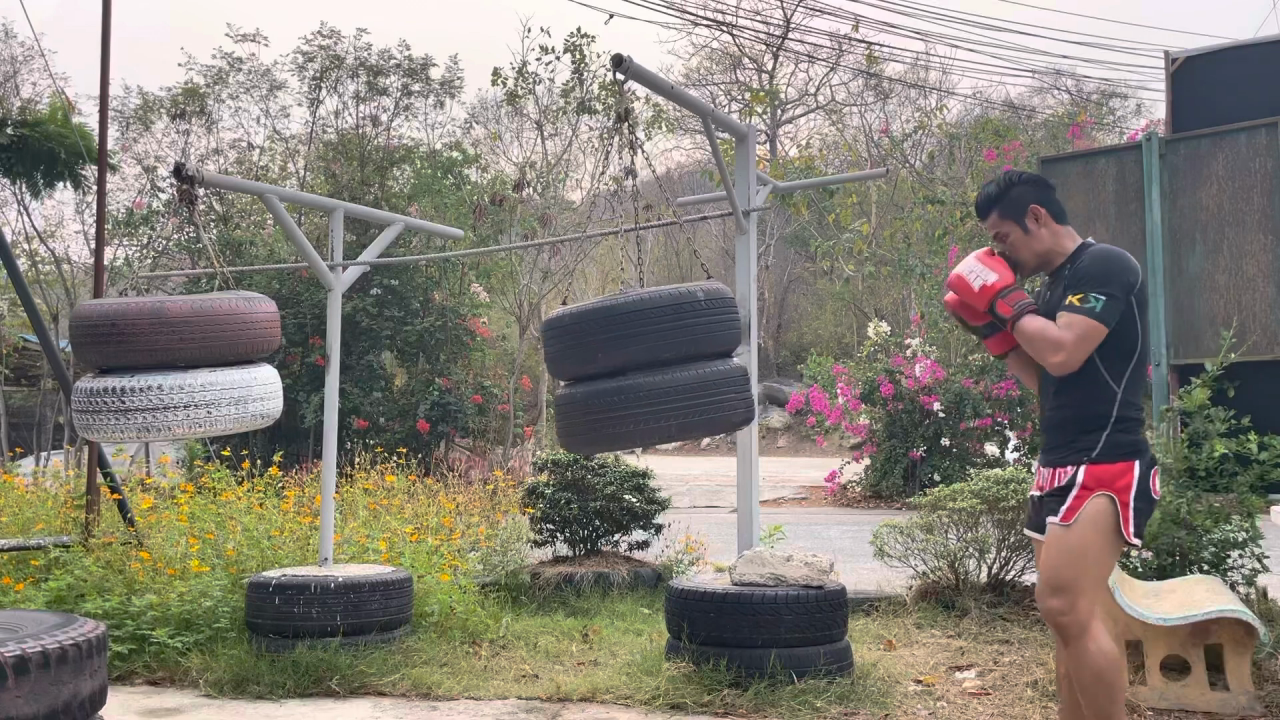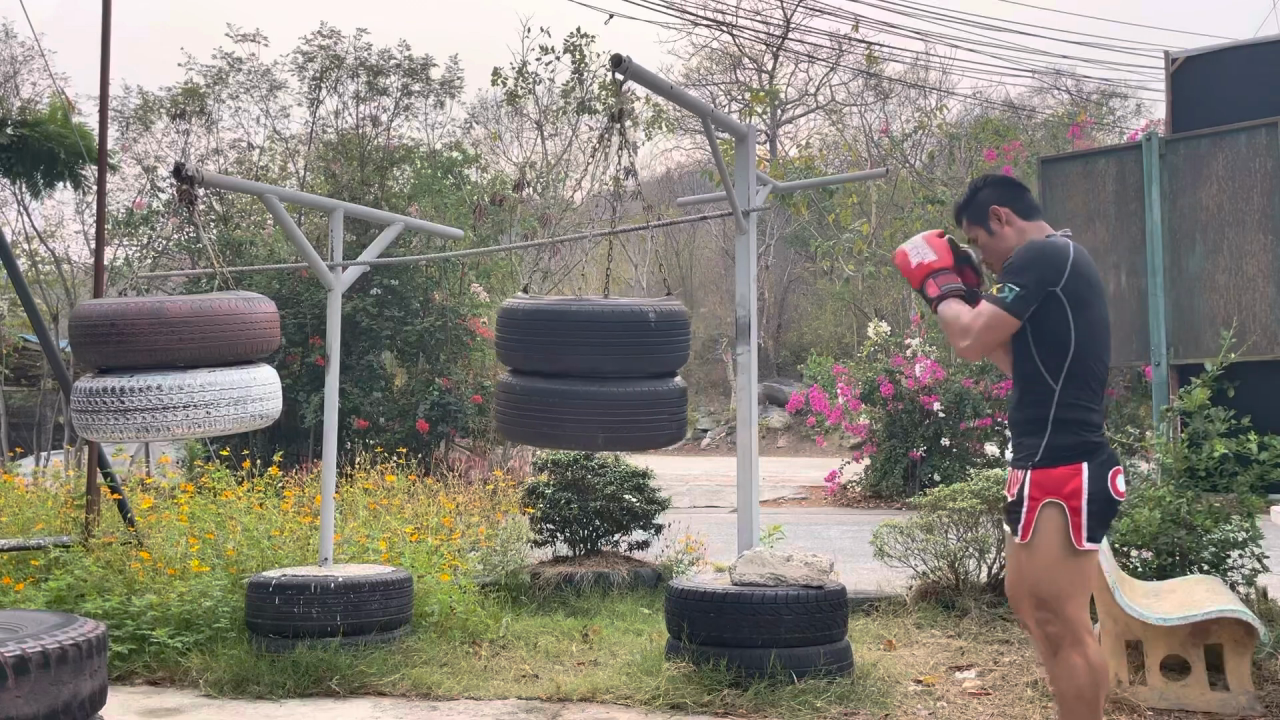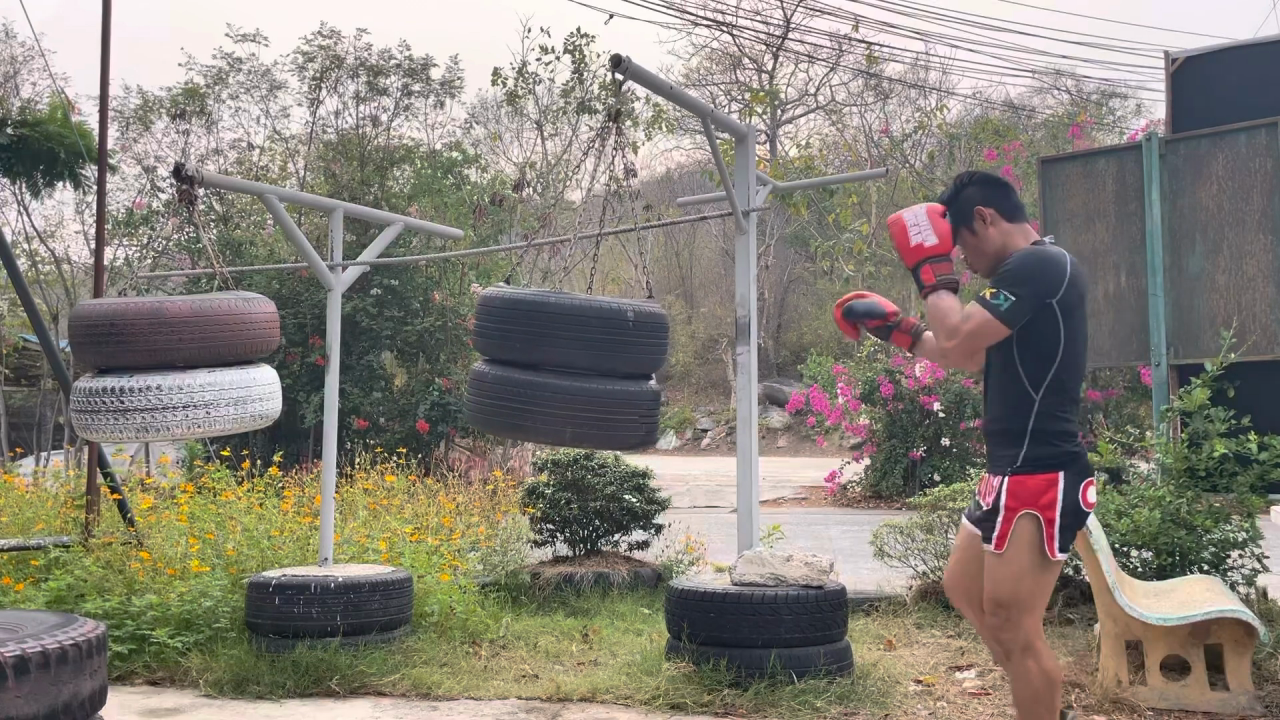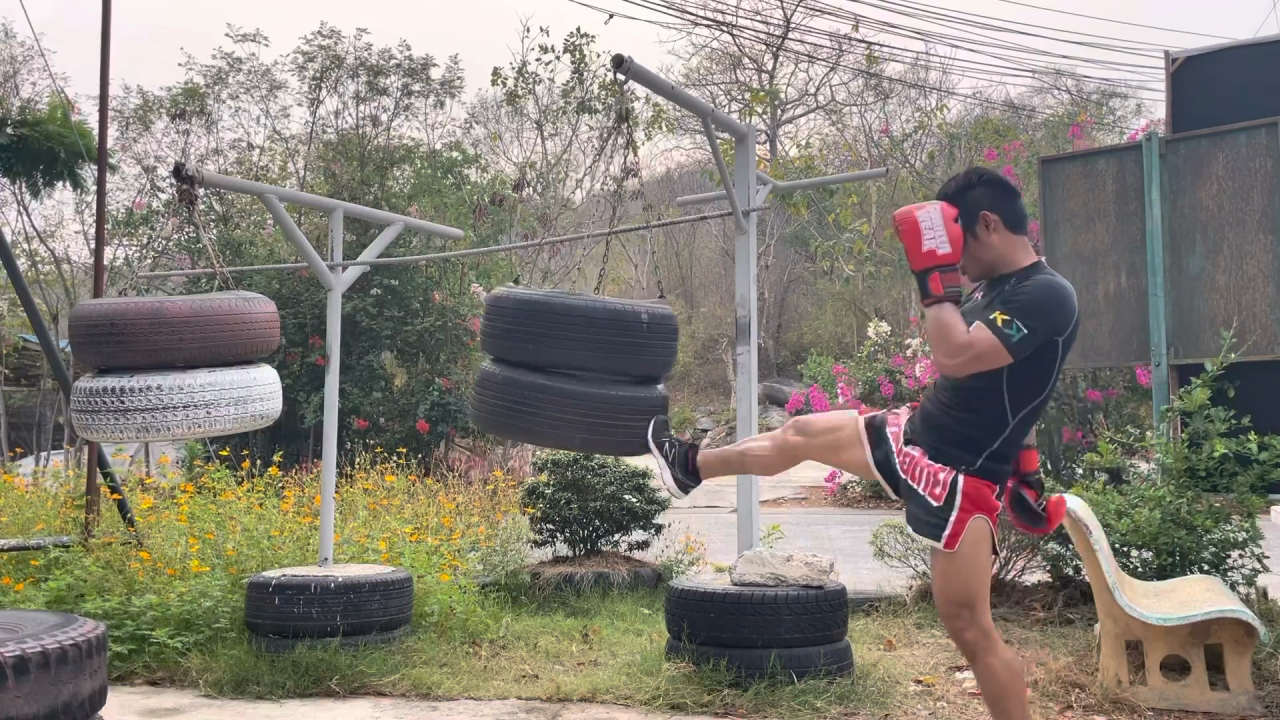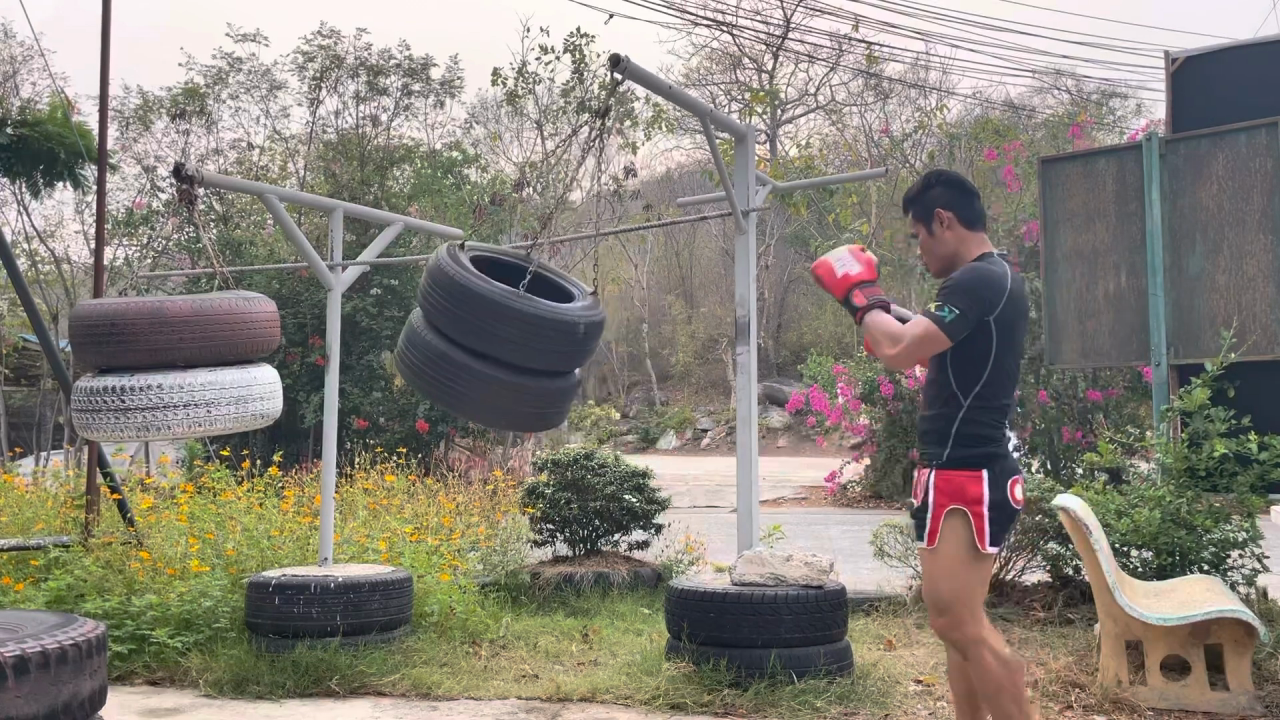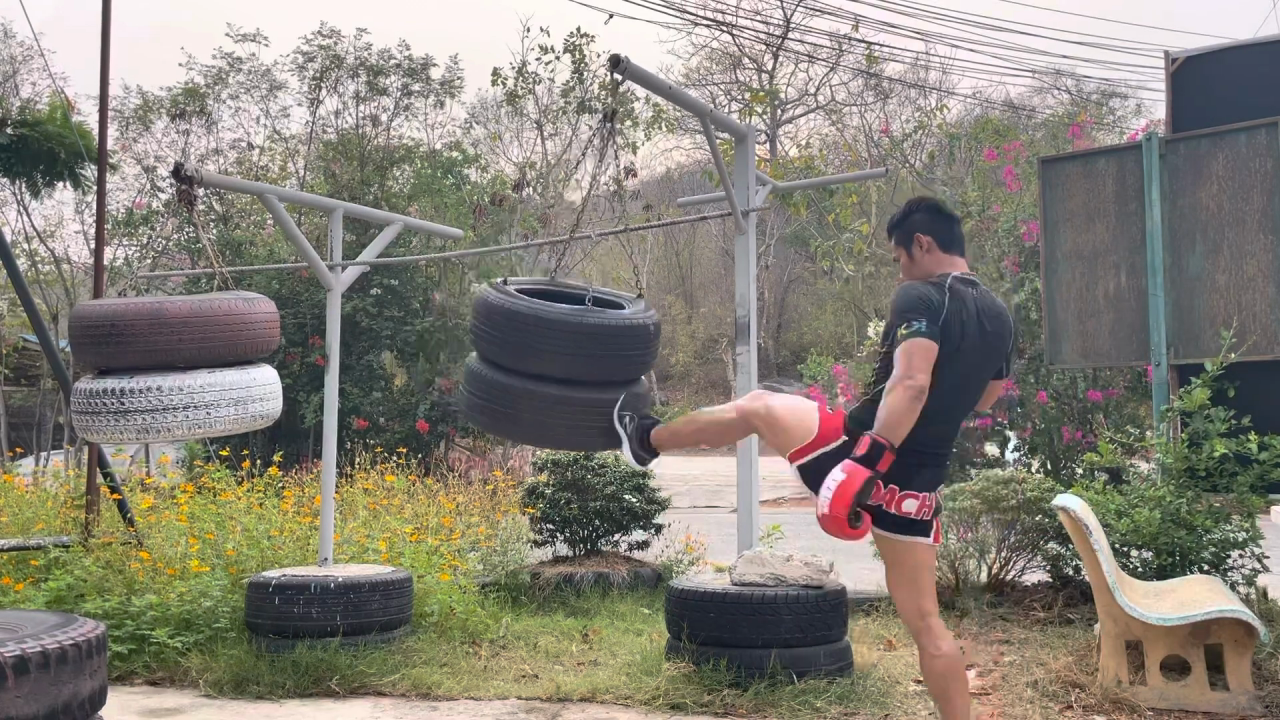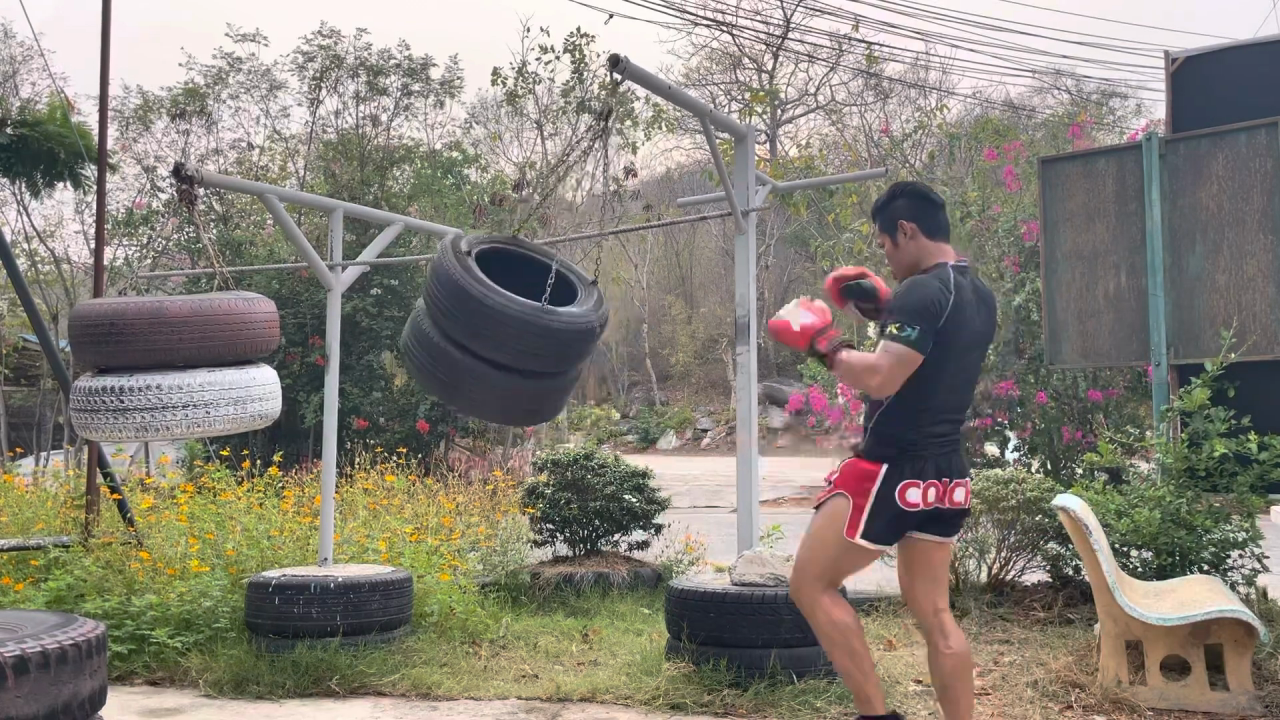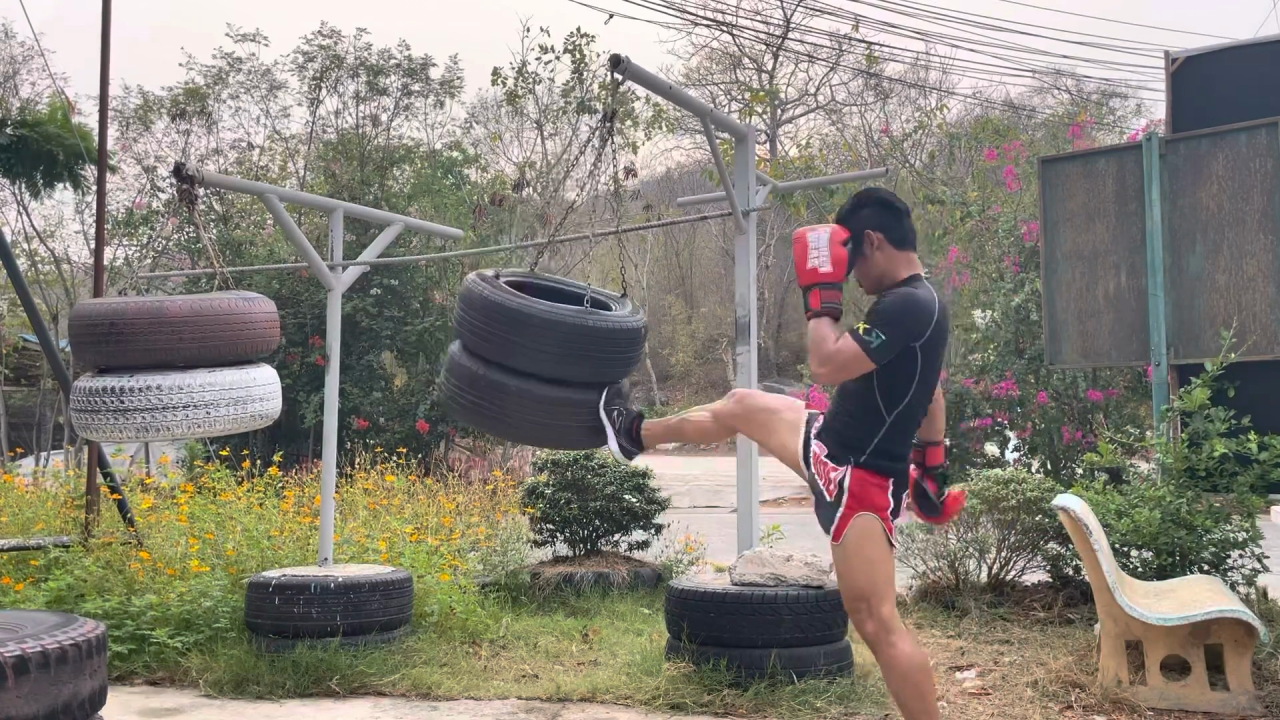
dt=0.4s
person 1, frame 1
left shoulder: (1105, 265)
right shoulder: (1055, 282)
left elbow: (1064, 354)
left wrist: (1003, 301)
right wrist: (994, 327)
left hip: (1105, 469)
right hip: (1060, 469)
left knee: (1071, 613)
right knee: (1065, 615)
person 1, frame 2
left shoulder: (1042, 257)
right shoulder: (1054, 263)
left elbow: (974, 337)
right elbow: (1013, 352)
left wrist: (934, 278)
right wrist: (970, 292)
left hip: (1061, 470)
right hip: (1057, 467)
left knee: (1060, 622)
right knee: (1046, 614)
person 1, frame 3
left shoulder: (1038, 266)
right shoulder: (1030, 270)
left elbow: (956, 344)
right elbow: (968, 355)
left wrist: (929, 267)
right wrist: (894, 323)
left hip: (1037, 478)
right hip: (1013, 470)
left knee: (1011, 629)
right knee: (963, 588)
person 1, frame 4
left shoulder: (1047, 296)
right shoulder: (993, 287)
left elbow: (955, 358)
left wrist: (934, 276)
right wrist: (1028, 476)
left hip: (964, 481)
right hip: (911, 439)
left knee: (970, 628)
right knee: (803, 433)
right ankle: (692, 466)
person 1, frame 5
left shoulder: (976, 281)
right shoulder: (997, 282)
left elbow: (898, 351)
left wrist: (862, 296)
right wrist: (886, 314)
left hip: (965, 481)
right hip: (980, 477)
left knee: (961, 625)
right knee: (956, 620)
person 1, frame 6
left shoulder: (921, 298)
right shoulder: (1001, 319)
left elbow: (911, 381)
right elbow: (987, 400)
left wrist: (868, 461)
left hip: (860, 450)
right hip: (919, 486)
left knee: (752, 408)
right knee: (925, 622)
left ankle: (649, 438)
person 1, frame 7
left shoulder: (924, 292)
right shoulder: (978, 295)
left elbow: (878, 379)
left wrist: (822, 344)
right wrist: (880, 300)
left hip: (893, 471)
right hip: (943, 475)
left knee: (809, 585)
right knee: (932, 614)
person 1, frame 8
left shoulder: (909, 309)
right shoulder: (908, 302)
left elbow: (827, 365)
right elbow: (928, 395)
left wrist: (819, 293)
right wrist: (929, 465)
left hip: (859, 476)
right hip: (830, 440)
left knee: (876, 622)
right knee: (741, 406)
right ankle: (638, 432)
